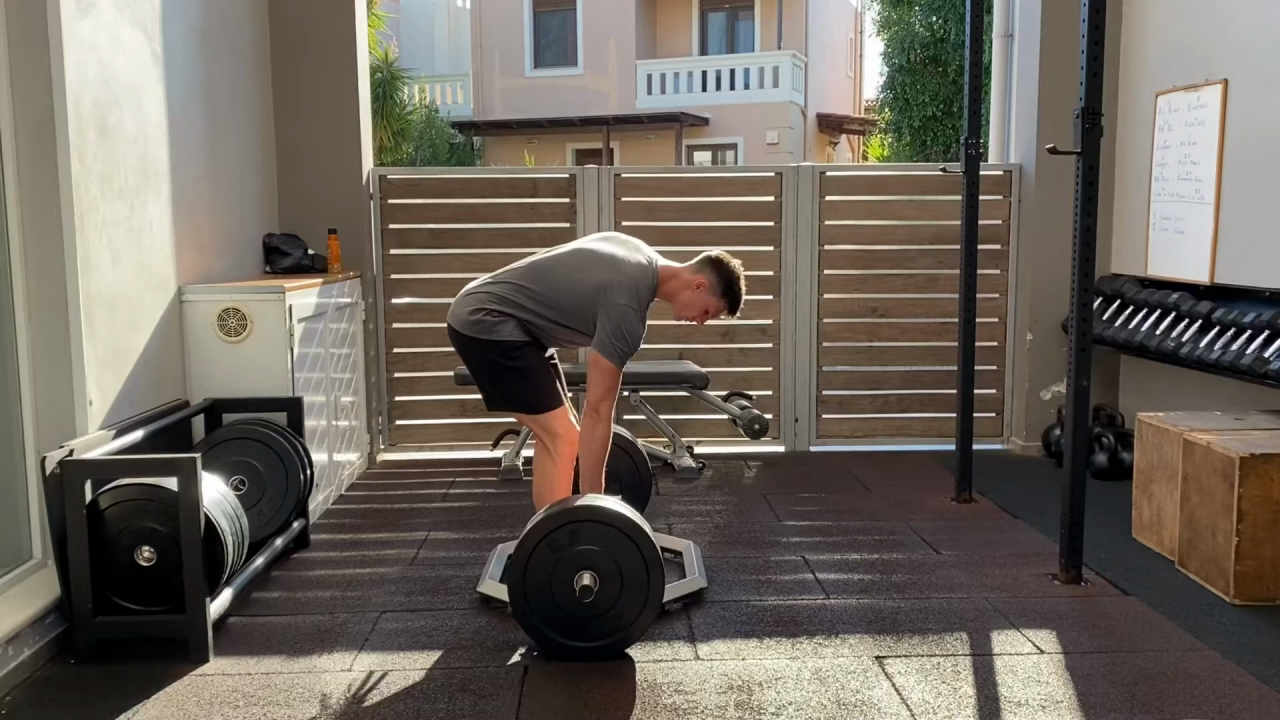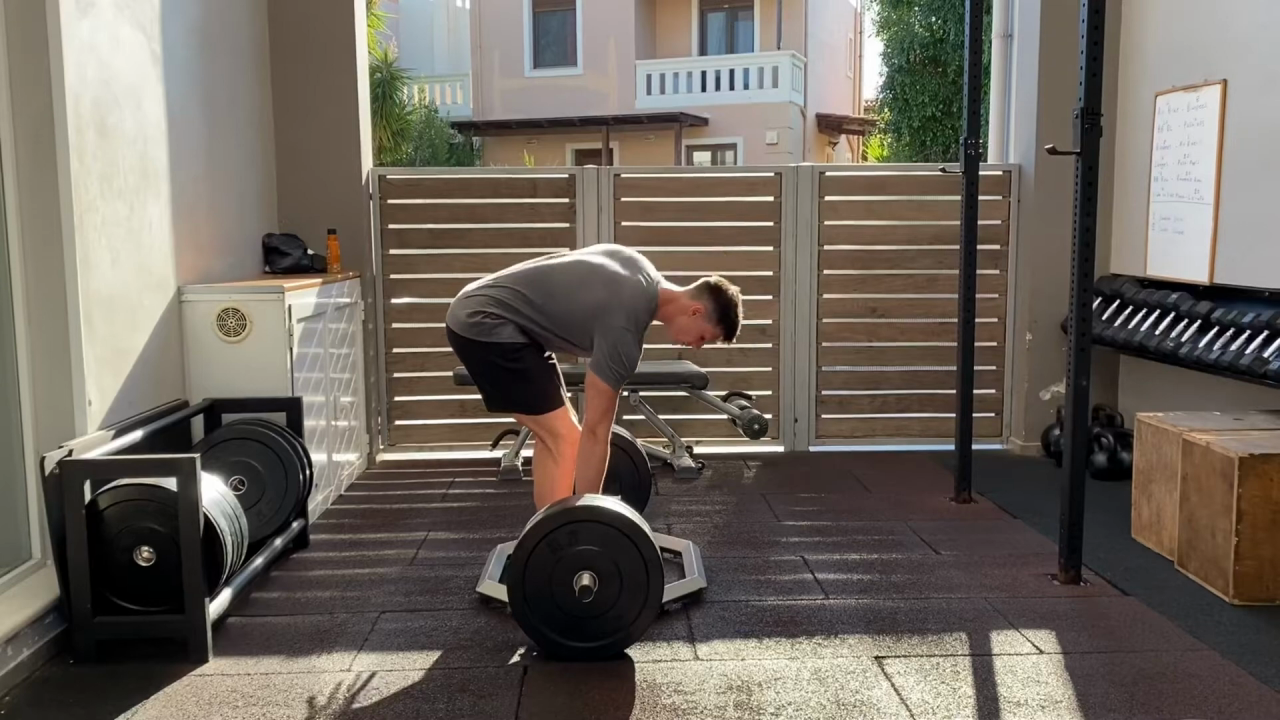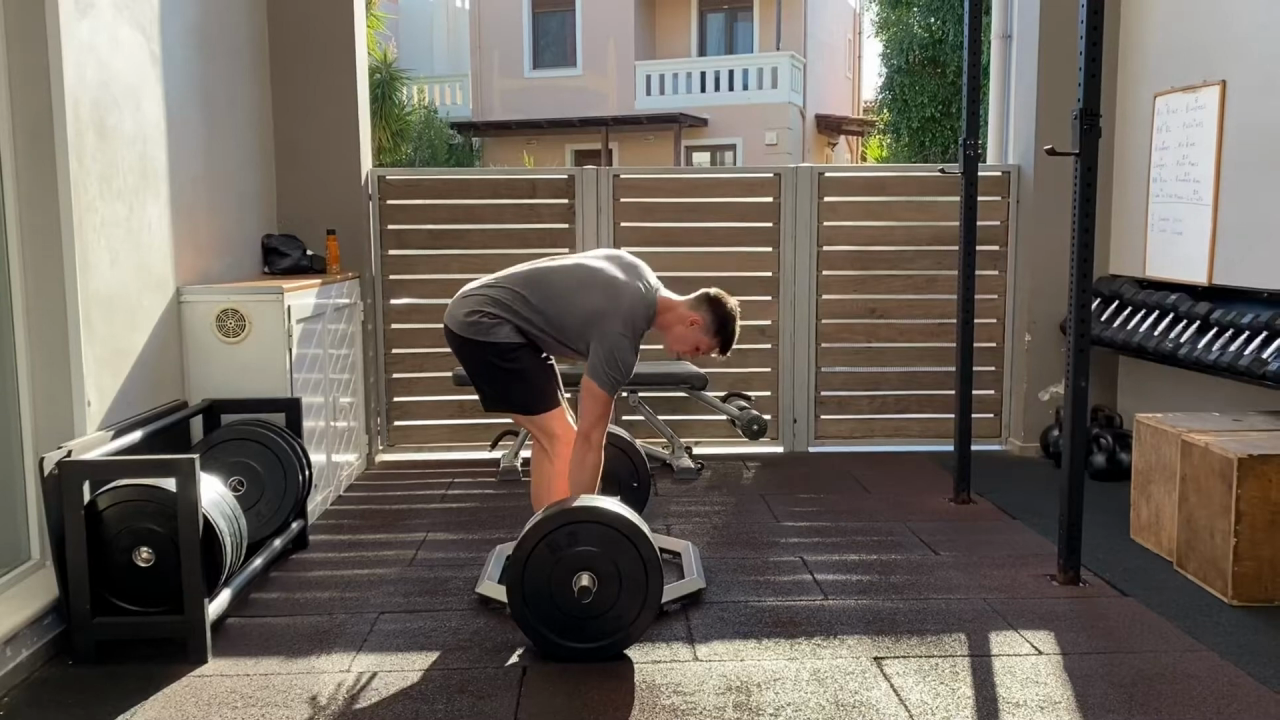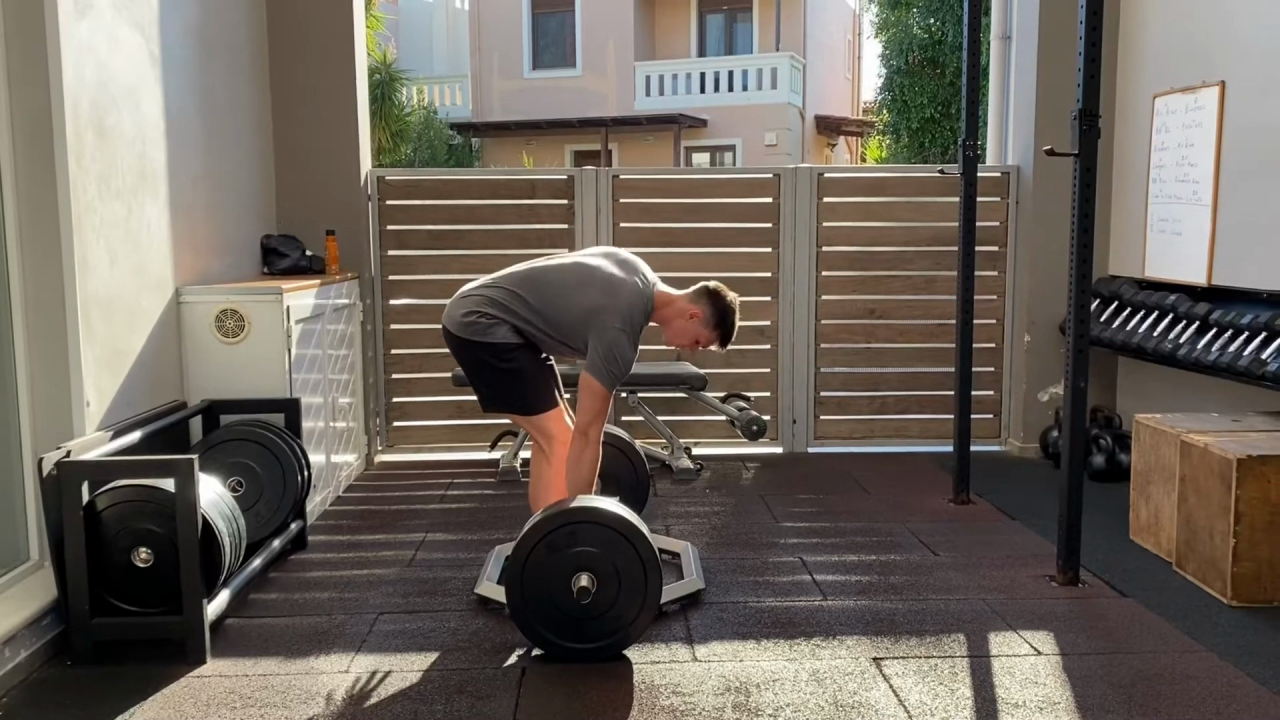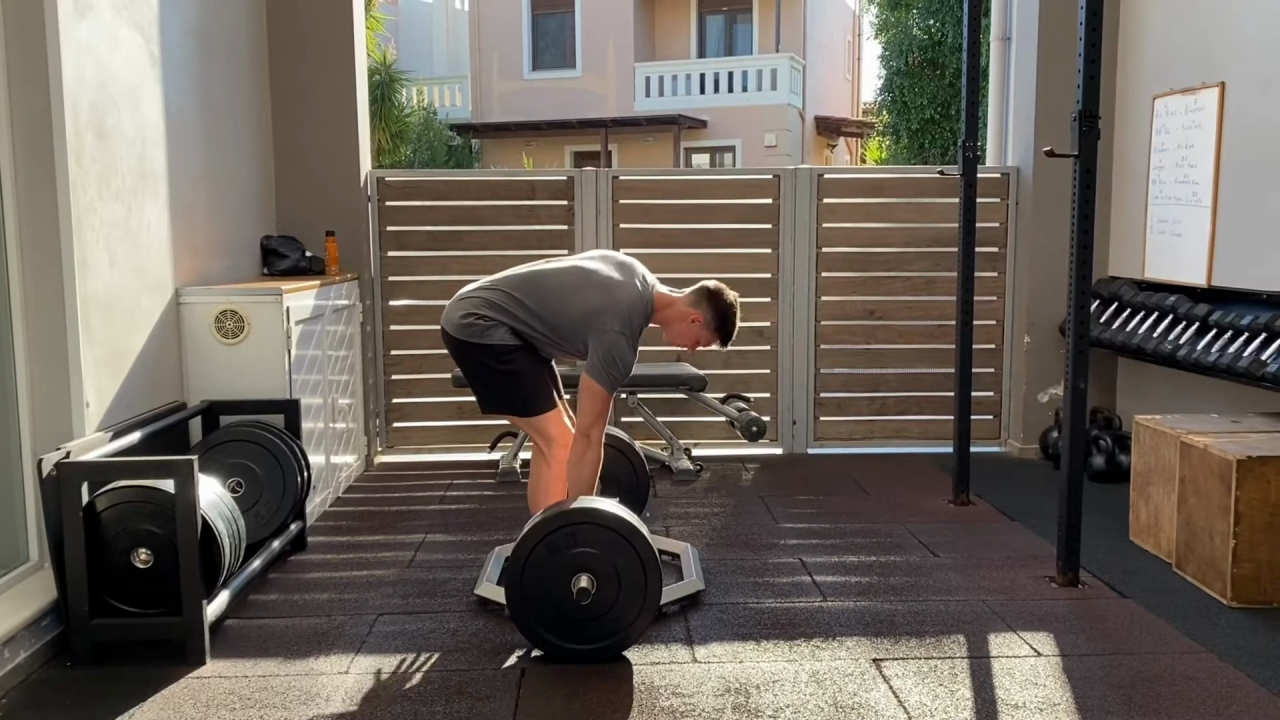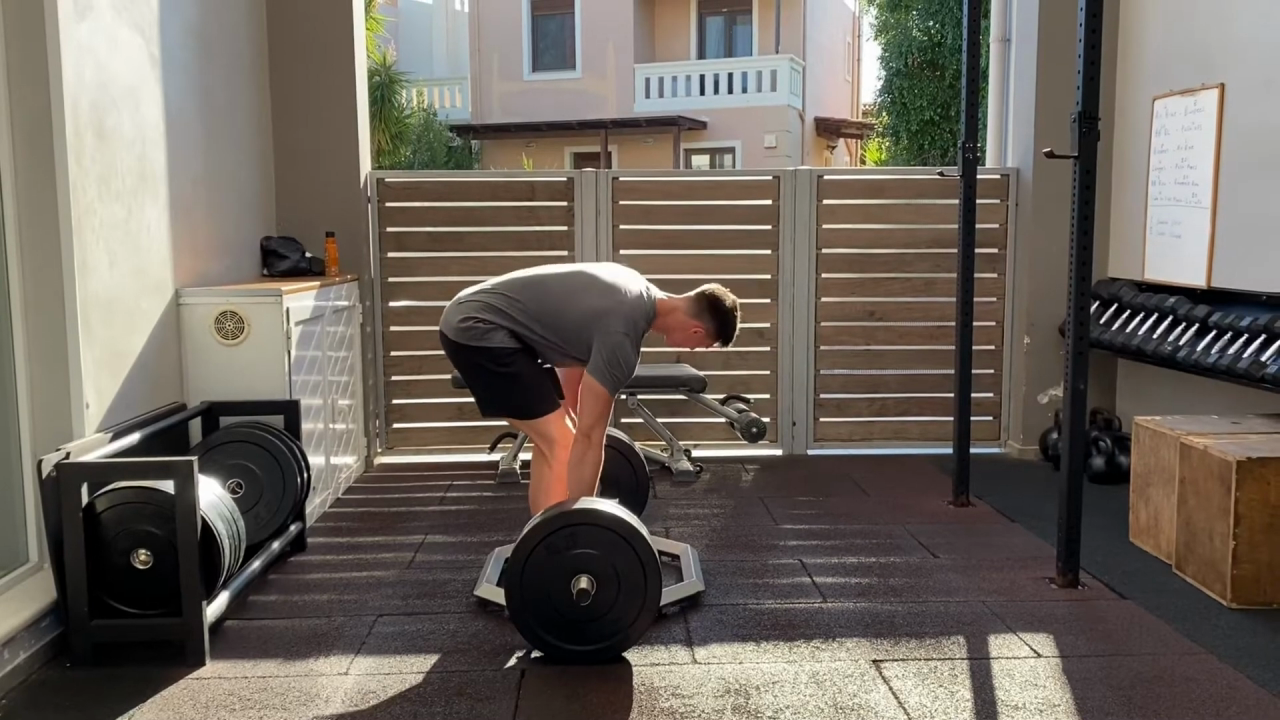
dt=0.2s
person 1, frame 1
left shoulder: (641, 257)
right shoulder: (626, 307)
right elbow: (598, 410)
left hip: (482, 315)
right hip: (485, 321)
left knee: (556, 434)
right knee: (563, 439)
person 1, frame 2
left shoulder: (641, 272)
right shoulder: (623, 329)
right elbow: (596, 432)
left hip: (482, 314)
right hip: (484, 322)
left knee: (555, 435)
right knee: (565, 439)
person 1, frame 3
left shoulder: (640, 277)
right shoulder: (619, 335)
right elbow: (589, 439)
left hip: (480, 315)
right hip: (482, 322)
left knee: (553, 436)
right knee: (561, 440)
person 1, frame 4
left shoulder: (638, 273)
right shoulder: (618, 331)
right elbow: (587, 434)
left hip: (481, 314)
right hip: (480, 323)
left knee: (553, 436)
right knee: (559, 440)
person 1, frame 5
left shoulder: (637, 276)
right shoulder: (618, 333)
right elbow: (588, 436)
left hip: (478, 317)
right hip: (478, 325)
left knee: (553, 437)
right knee: (559, 442)
person 1, frame 6
left shoulder: (638, 292)
right shoulder: (621, 335)
right elbow: (590, 437)
left wrist: (566, 412)
left hip: (476, 321)
right hip: (477, 329)
left knee: (553, 439)
right knee: (560, 444)
